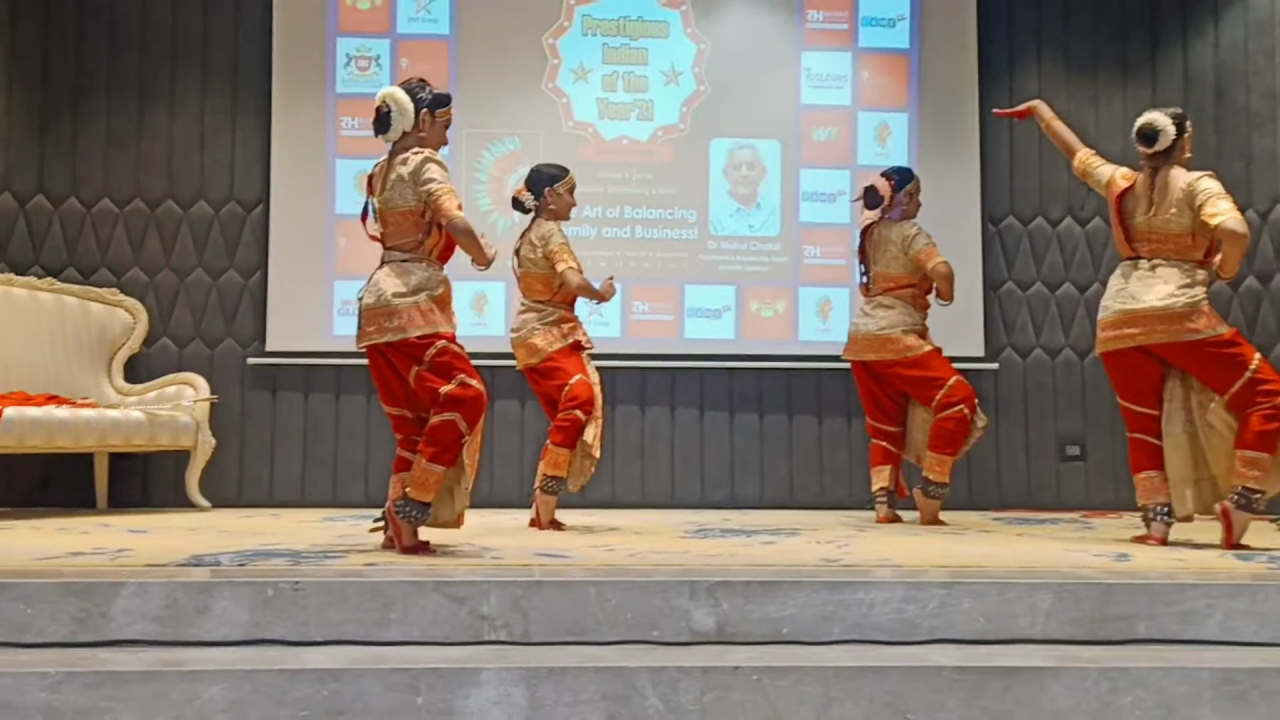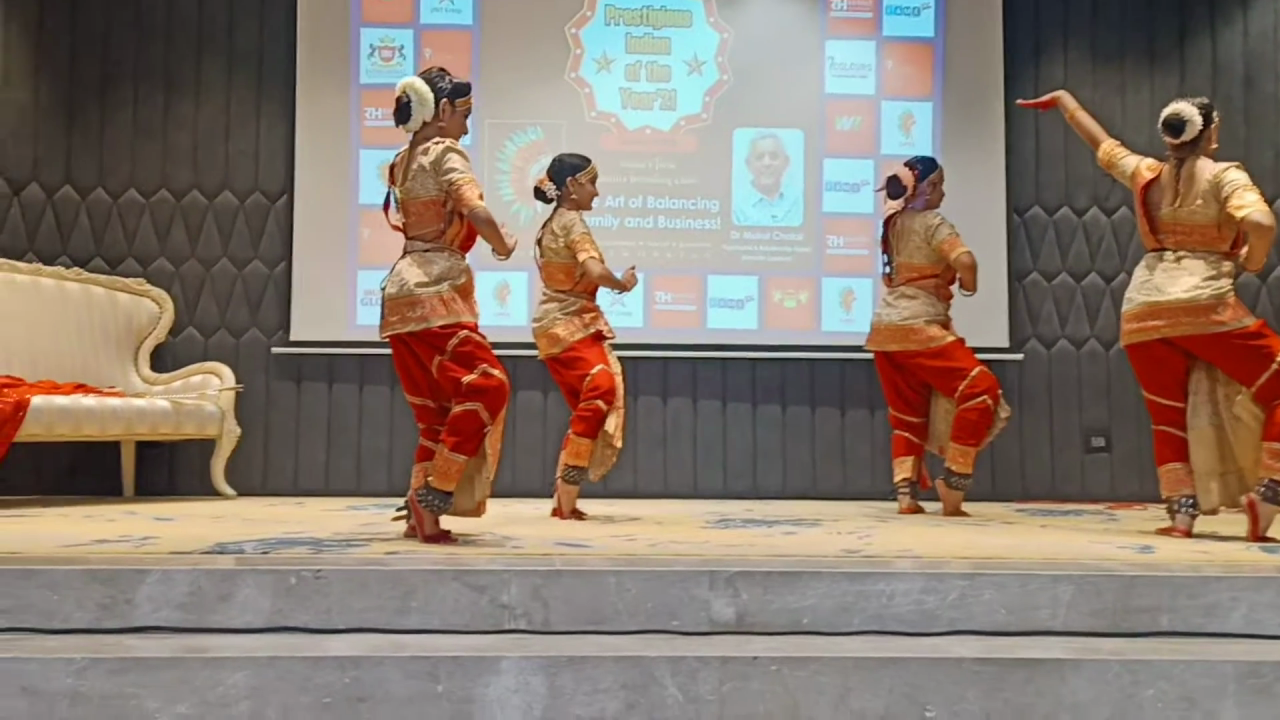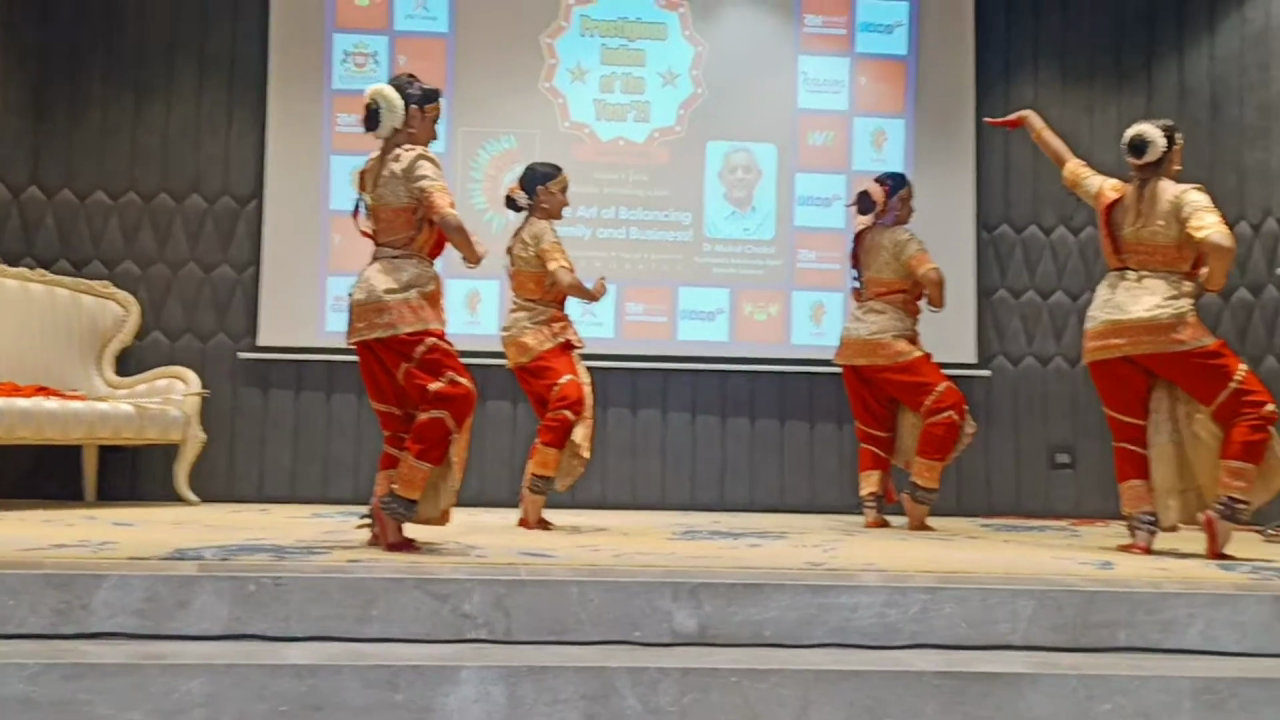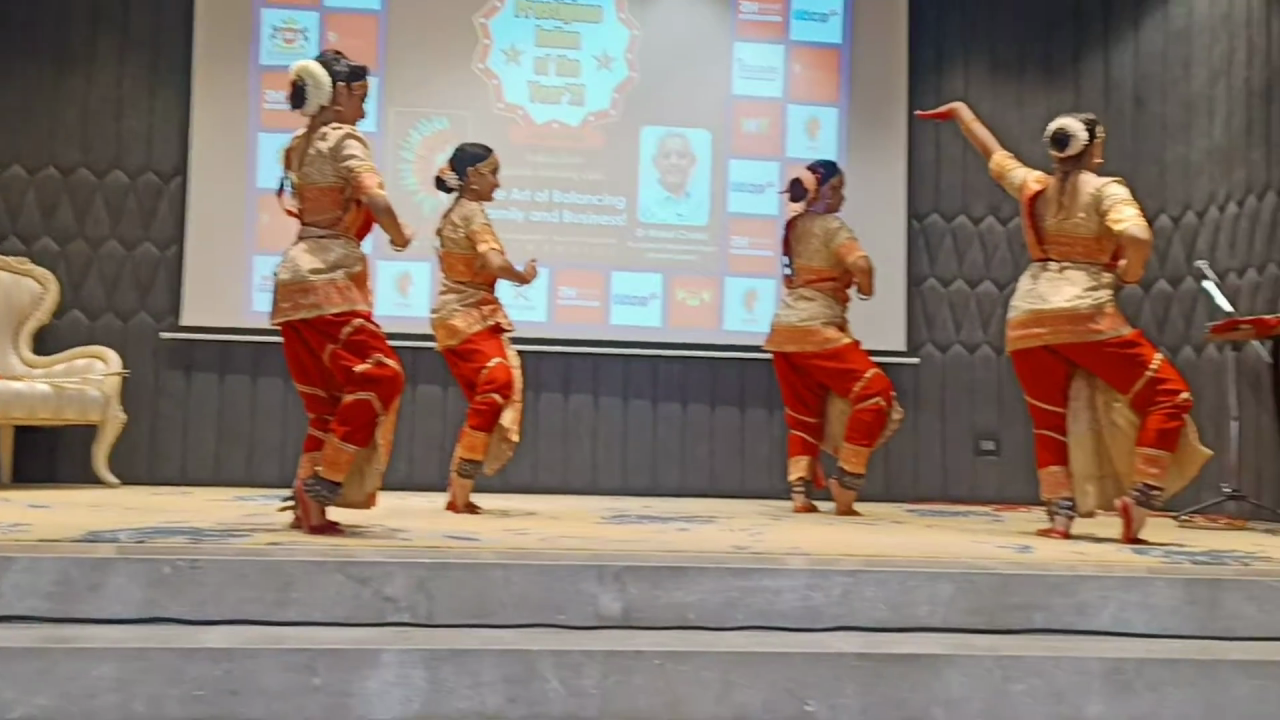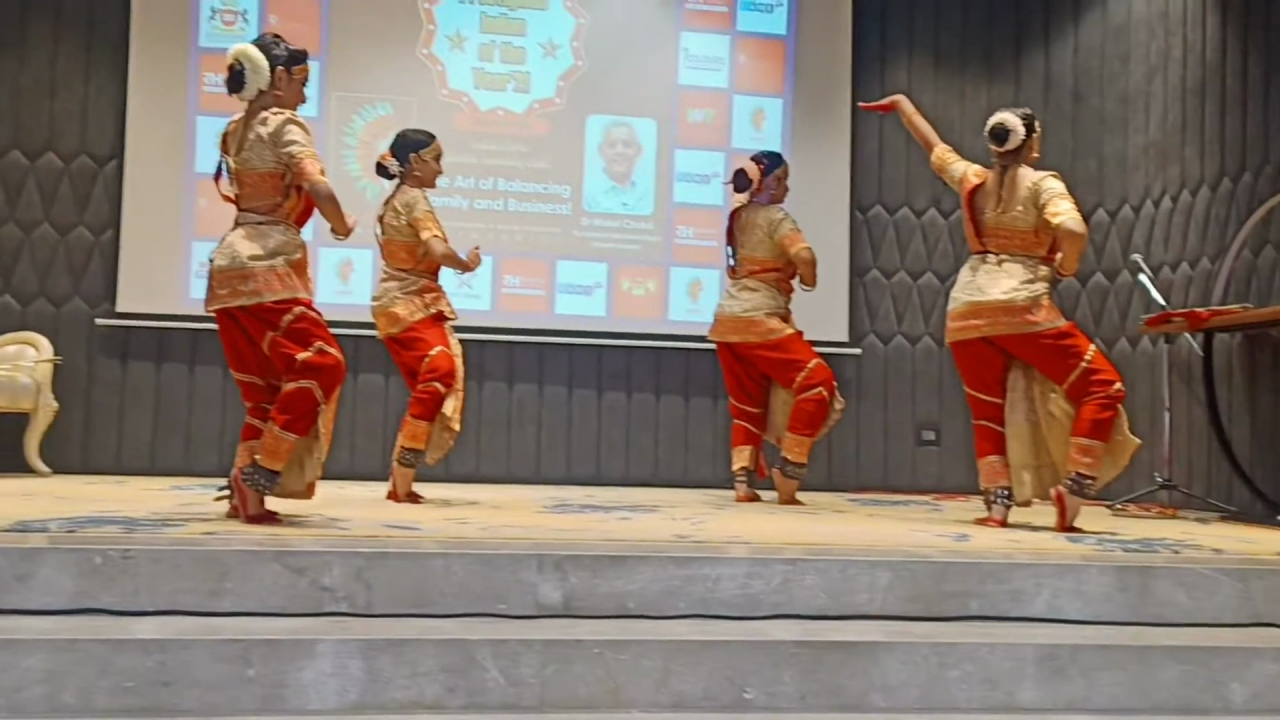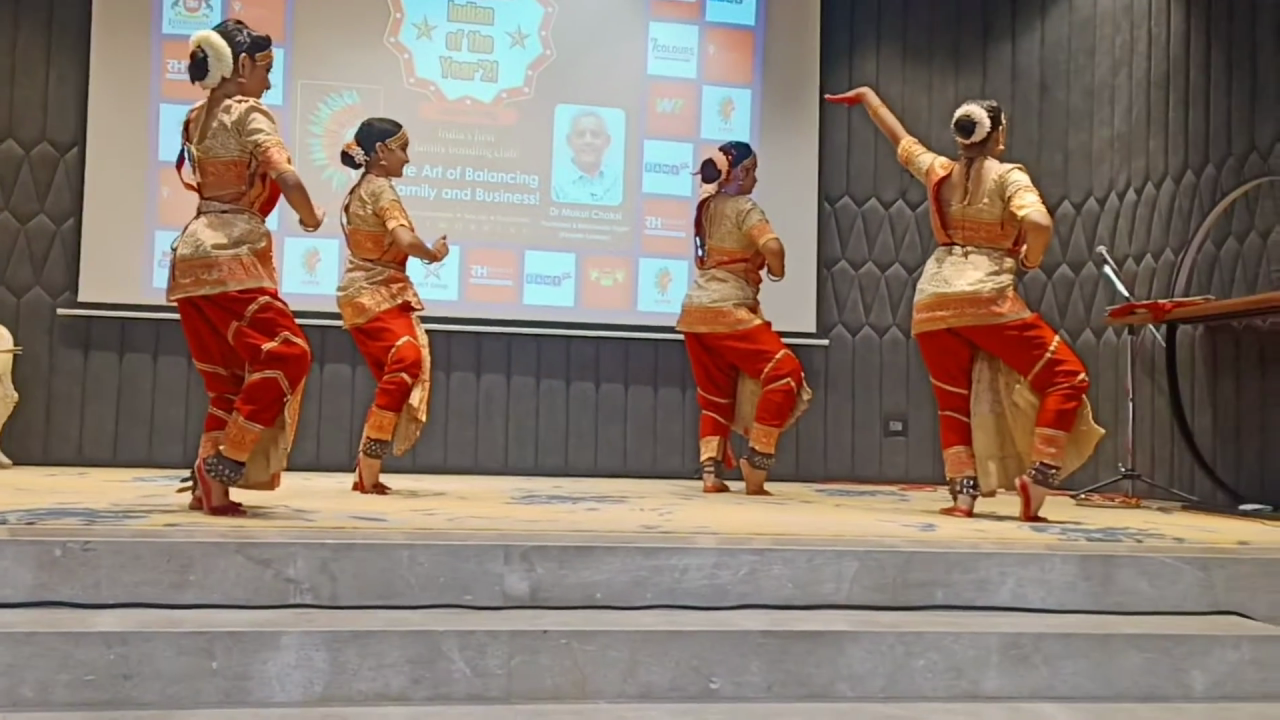
dt=0.2s
person 1, frame 1
left shoulder: (383, 170)
right shoulder: (424, 163)
right elbow: (454, 221)
right wrist: (483, 256)
left hip: (382, 302)
right hip: (411, 303)
left knee: (415, 419)
right knee: (463, 397)
left ankle: (397, 521)
right ankle: (409, 508)
person 1, frame 2
left shoulder: (404, 160)
right shoulder: (445, 153)
right elbow: (476, 212)
right wrist: (504, 246)
left hip: (404, 291)
right hip: (434, 293)
left knee: (438, 408)
right knee: (486, 387)
left ankle: (420, 510)
right ankle: (432, 497)
person 1, frame 3
left shoulder: (374, 167)
right shoulder: (416, 160)
right elbow: (447, 219)
right wrist: (473, 254)
left hip: (371, 297)
right hip: (402, 299)
left knee: (403, 415)
right knee: (452, 395)
left ankle: (385, 515)
right ankle: (396, 504)
person 1, frame 4
left shoulder: (300, 145)
right shoulder: (345, 139)
right elbow: (376, 201)
right wrist: (400, 236)
left hip: (296, 278)
right hip: (328, 279)
left knee: (328, 398)
right knee: (379, 377)
left ankle: (308, 500)
right ankle: (319, 488)
person 1, frame 5
left shoulder: (236, 130)
right shoulder: (285, 125)
right elbow: (318, 187)
right wrist: (342, 225)
left hip: (232, 265)
right hip: (267, 266)
left knee: (265, 387)
right knee: (320, 365)
left ankle: (245, 490)
right ankle: (256, 477)
person 1, frame 6
left shoulder: (198, 117)
right shoulder: (249, 112)
right elbow: (286, 177)
right wrist: (311, 217)
left hip: (194, 253)
right hip: (231, 255)
left knee: (229, 377)
right knee: (287, 355)
left ankle: (209, 484)
right ankle: (222, 467)
person 2, frame 1
left shoulder: (1119, 183)
right shoulder: (1198, 185)
left elbow: (1076, 151)
right elbow: (1235, 232)
left wrist: (1039, 109)
right wrist: (1226, 269)
left hip: (1117, 319)
right hip: (1179, 315)
left knee: (1143, 425)
left ankle: (1156, 521)
right ankle: (1239, 502)
person 2, frame 2
left shoulder: (1144, 173)
right shoulder: (1224, 176)
left elbow: (1100, 141)
left wrist: (1063, 98)
left hip: (1142, 311)
right hip: (1203, 306)
left knee: (1168, 417)
left ankle: (1181, 513)
person 2, frame 3
left shoulder: (1108, 193)
right shoulder: (1185, 197)
left elbow: (1065, 160)
right elbow: (1220, 245)
left wrist: (1030, 118)
right wrist: (1211, 282)
left hip: (1104, 329)
right hip: (1164, 325)
left knee: (1129, 434)
left ankle: (1141, 530)
right ankle: (1222, 512)
person 2, frame 4
left shoulder: (1032, 186)
right shoulder: (1106, 190)
left elbow: (991, 151)
right elbow: (1138, 237)
left wrist: (958, 110)
right wrist: (1129, 274)
left hip: (1027, 318)
right hip: (1085, 315)
left knee: (1049, 422)
right knee: (1169, 397)
left ankle: (1060, 516)
right ankle: (1139, 497)
person 2, frame 5
left shoulder: (971, 179)
right shoulder: (1043, 184)
left elbow: (933, 145)
right elbow: (1074, 231)
left wrist: (901, 102)
right wrist: (1065, 267)
left hip: (966, 310)
right hip: (1022, 307)
left knee: (987, 412)
right knee: (1103, 389)
left ankle: (996, 505)
right ankle: (1073, 487)
person 2, frame 6
left shoulder: (937, 172)
right shoulder: (1008, 176)
left elbow: (899, 138)
right elbow: (1039, 224)
left wrist: (866, 95)
right wrist: (1029, 260)
left hip: (932, 301)
right hip: (987, 298)
left knee: (954, 403)
right knee: (1067, 379)
left ankle: (963, 494)
right ankle: (1038, 477)
person 3, frame 1
left shoulder: (529, 234)
right shoulder: (550, 232)
right elbow: (575, 282)
right wrist: (602, 294)
left hip: (535, 335)
right hip: (548, 336)
left knee: (568, 414)
right knee: (580, 400)
left ankle: (542, 507)
right ankle: (545, 507)
person 3, frame 2
left shoulder: (552, 224)
right shoulder: (572, 222)
right elbow: (596, 272)
right wrist: (623, 284)
left hip: (557, 325)
right hip: (570, 326)
left knee: (588, 403)
right knee: (601, 390)
left ankle: (564, 496)
right ankle: (567, 495)
person 3, frame 3
left shoulder: (522, 232)
right shoulder: (543, 231)
right elbow: (566, 281)
right wrist: (593, 294)
left hip: (527, 334)
right hip: (540, 335)
left knee: (557, 412)
right knee: (568, 400)
left ankle: (531, 507)
right ankle: (533, 505)
person 3, frame 4
left shoulder: (452, 214)
right shoulder: (473, 212)
right elbow: (496, 263)
right wrist: (523, 277)
left hip: (457, 317)
right hip: (469, 318)
left knee: (487, 395)
right knee: (498, 383)
left ankle: (459, 490)
right ankle: (460, 490)
person 3, frame 5
left shoulder: (394, 200)
right shoulder: (415, 199)
right elbow: (439, 250)
right wrist: (467, 264)
left hip: (399, 305)
right hip: (411, 306)
left knee: (430, 382)
right knee: (440, 371)
left ankle: (401, 479)
right ankle: (402, 479)
person 3, frame 6
left shoulder: (359, 190)
right shoulder: (381, 188)
right elbow: (406, 240)
right wrist: (434, 254)
left hip: (363, 294)
right hip: (377, 296)
left knee: (396, 373)
right knee: (407, 360)
left ankle: (367, 470)
right ankle: (368, 470)
person 4, frame 1
left shoulder: (871, 233)
right shoulder: (909, 232)
right elbow: (942, 271)
right wrist: (945, 294)
left hip: (862, 337)
right hip: (896, 337)
left knee: (884, 423)
right knee: (958, 400)
left ankle: (884, 504)
right ankle: (930, 496)
person 4, frame 2
left shoulder: (894, 222)
right shoulder: (932, 222)
right elbow: (965, 261)
right wrist: (969, 285)
left hip: (885, 327)
right hip: (919, 327)
left knee: (907, 414)
right knee: (982, 390)
left ankle: (906, 495)
right ankle: (952, 488)
person 4, frame 3
left shoulder: (864, 238)
right shoulder: (901, 238)
right elbow: (932, 277)
right wrist: (936, 300)
left hip: (854, 342)
right hip: (887, 342)
left knee: (874, 428)
right knee: (948, 406)
left ankle: (872, 509)
right ankle: (918, 501)
person 4, frame 4
left shoulder: (796, 226)
right shoulder: (832, 226)
right elbow: (862, 264)
right wrist: (866, 288)
left hip: (784, 329)
right hip: (817, 329)
left knee: (804, 414)
right knee: (876, 392)
left ankle: (800, 493)
right ankle: (846, 487)
person 4, frame 5
left shoulder: (739, 216)
right shoulder: (775, 217)
right elbow: (805, 256)
right wrist: (809, 279)
left hip: (727, 319)
right hip: (760, 319)
left knee: (747, 404)
right knee: (818, 383)
left ankle: (742, 483)
right ankle: (787, 476)
person 4, frame 6
left shoulder: (708, 207)
right shoulder: (744, 207)
right elbow: (773, 247)
right wrist: (777, 270)
left hip: (696, 309)
right hip: (729, 310)
left knee: (716, 394)
right knee: (786, 373)
left ankle: (711, 473)
right ankle: (756, 466)
